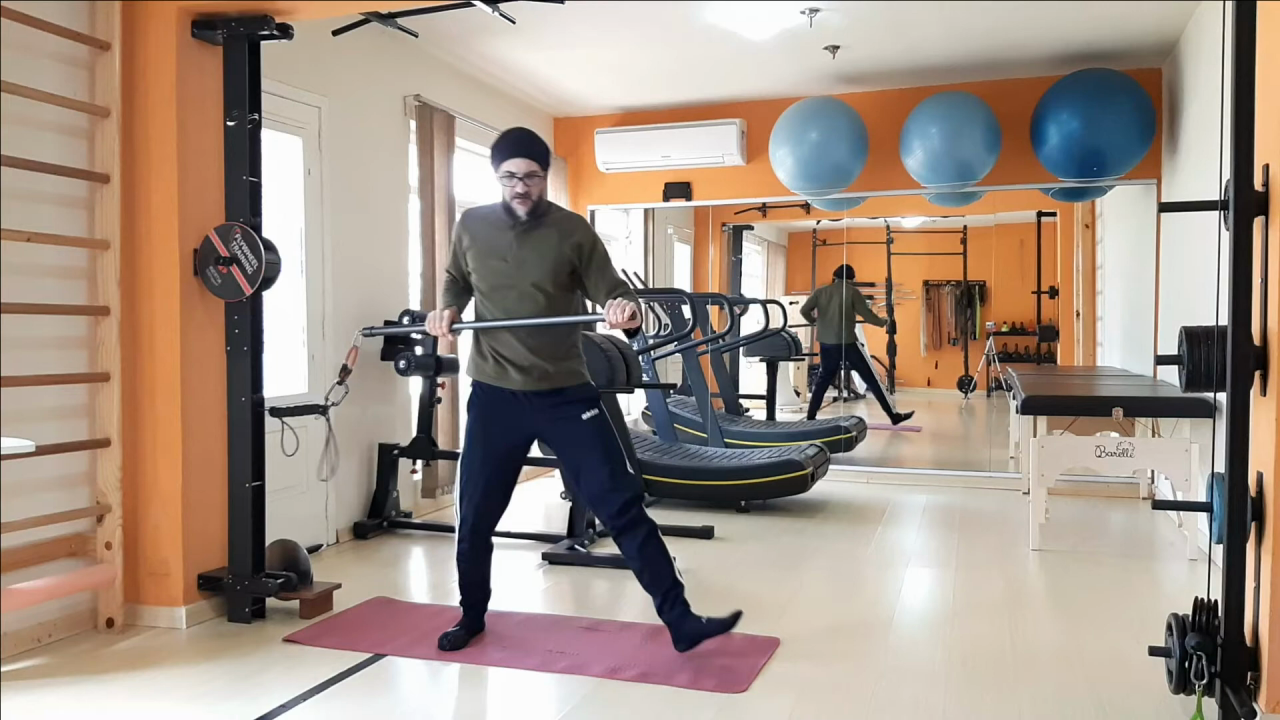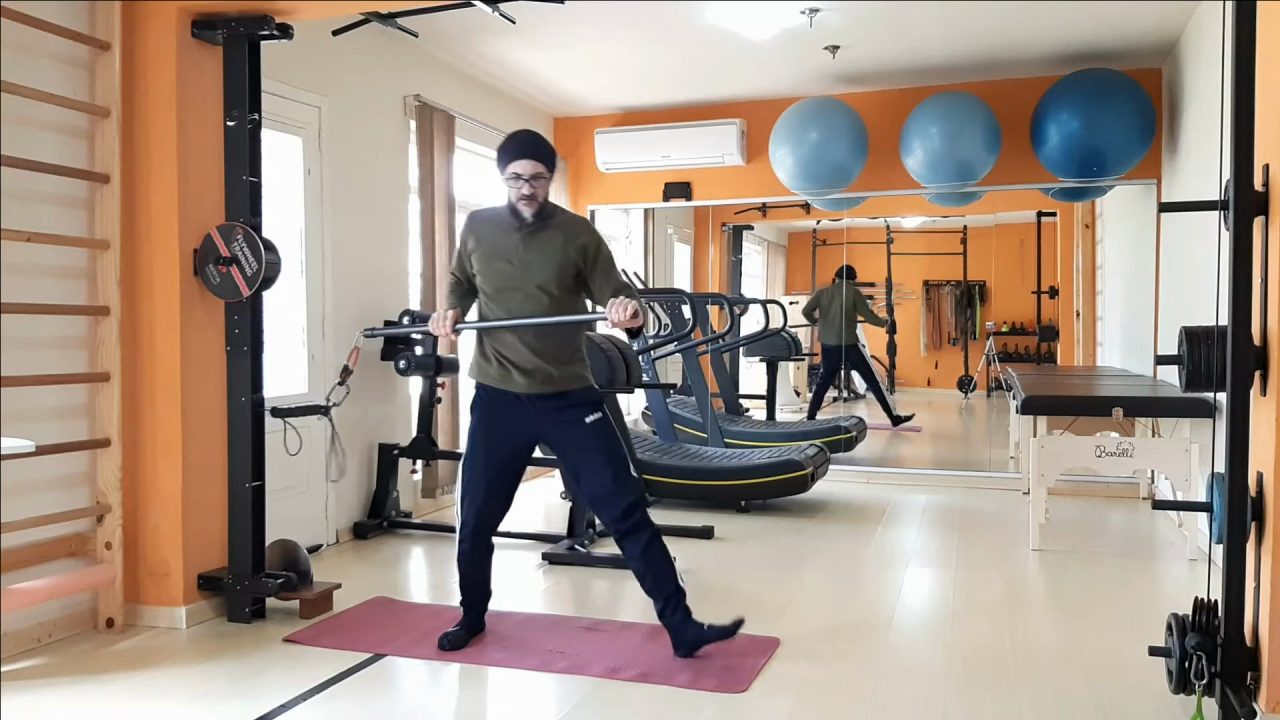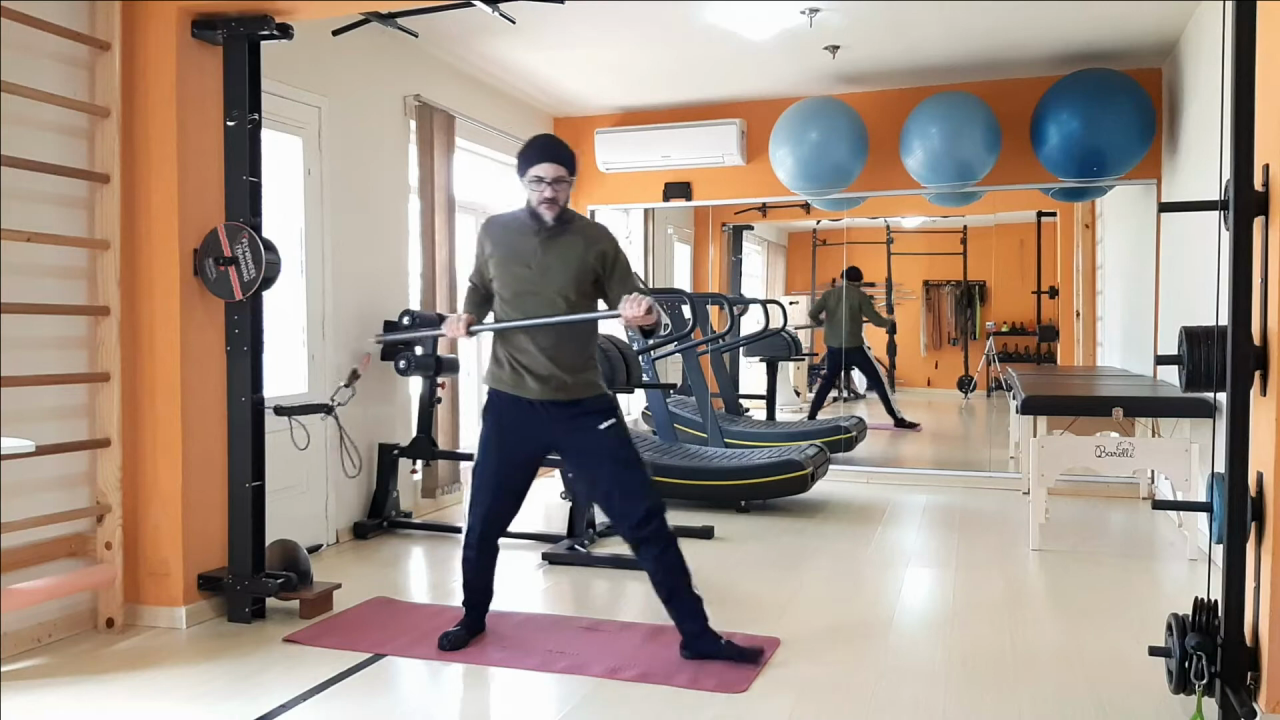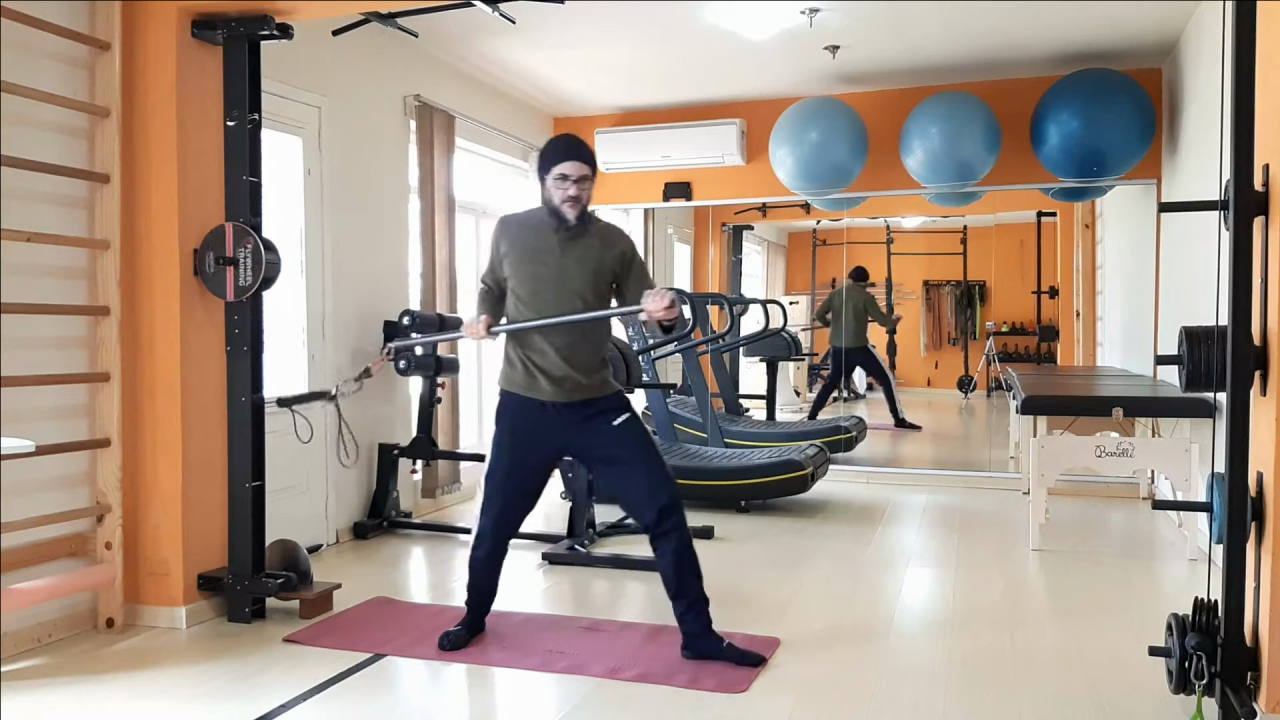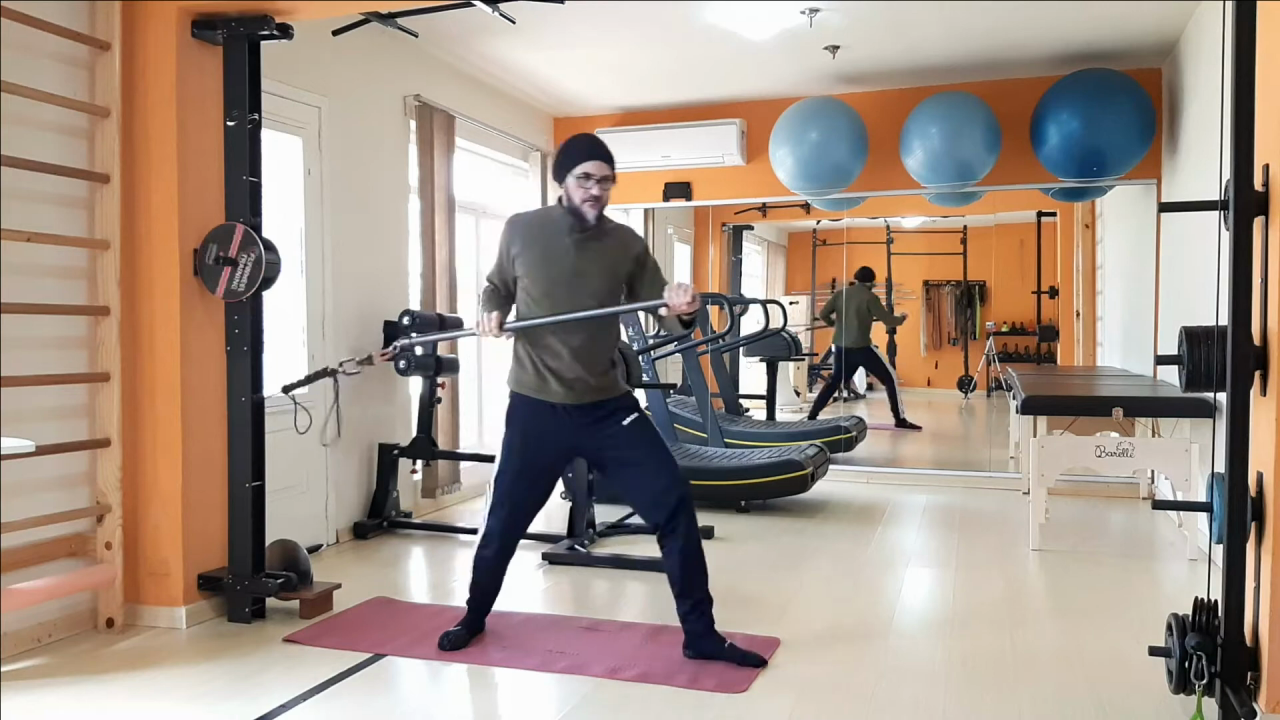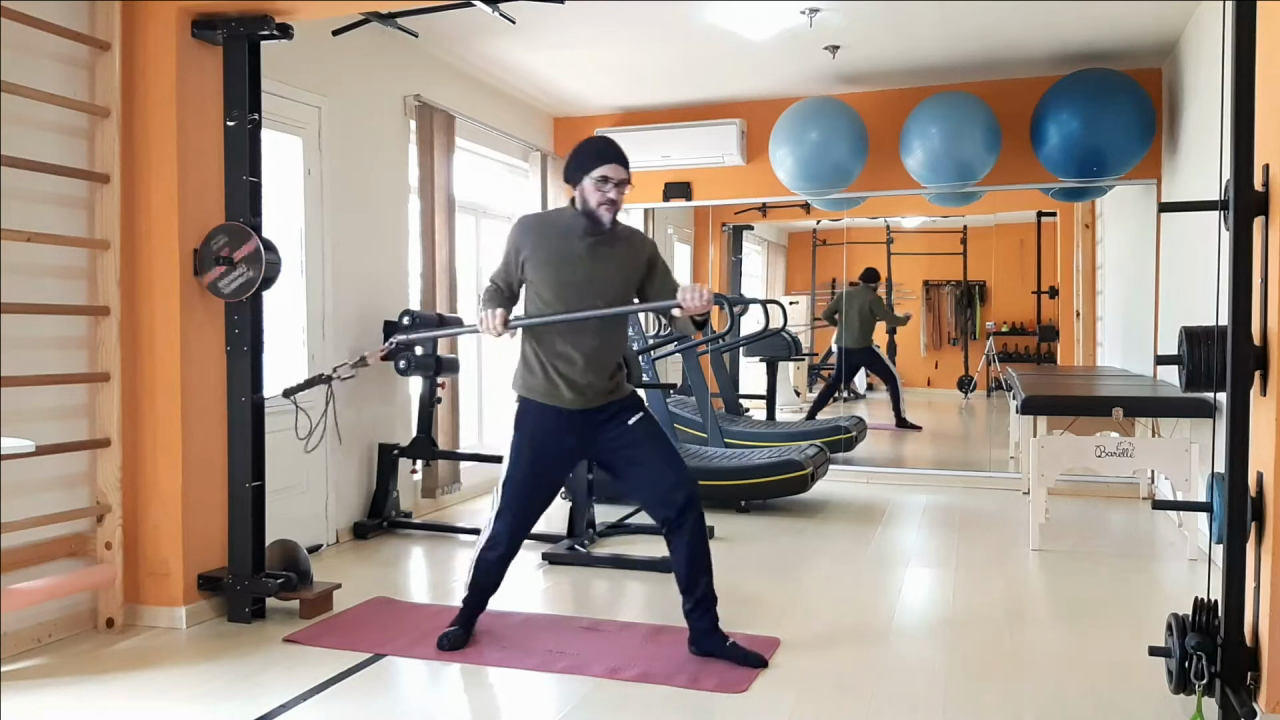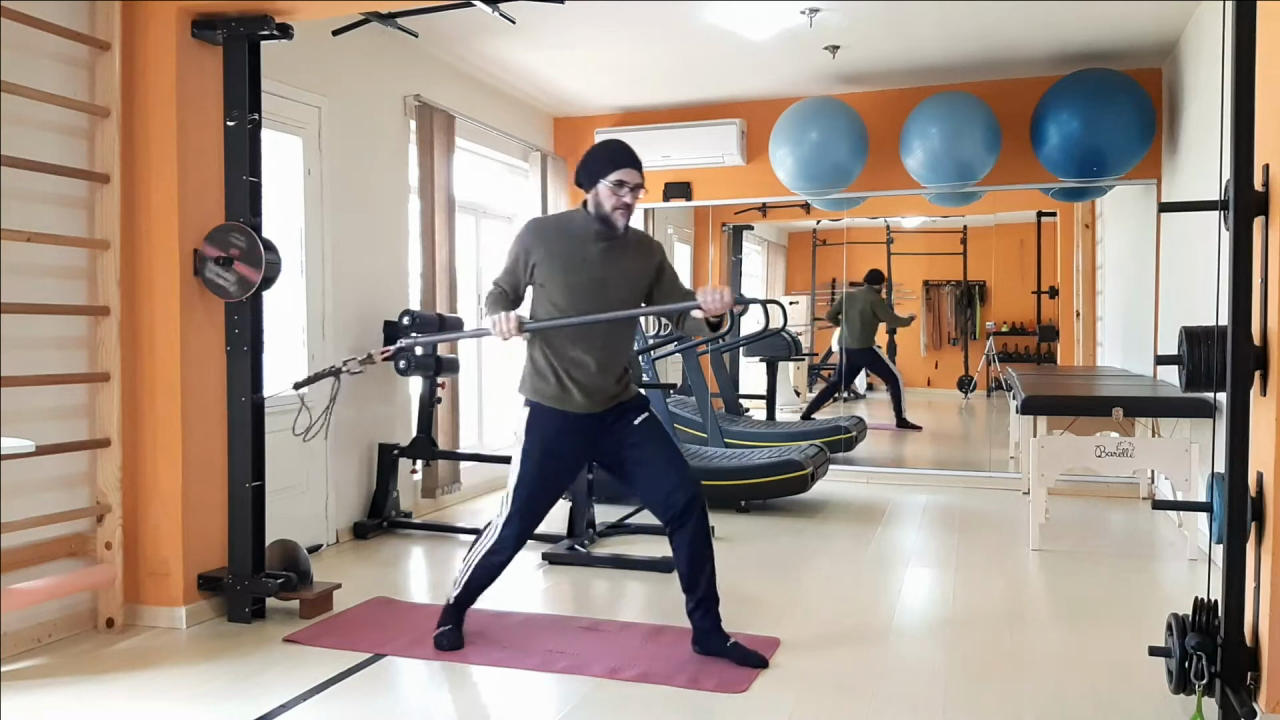
dt=0.1s
person 1, frame 1
left shoulder: (573, 231)
right shoulder: (471, 225)
left elbow: (612, 291)
right elbow: (456, 279)
left wrist: (626, 312)
right wrist: (447, 309)
left hip: (565, 392)
right hip: (494, 393)
left knee: (621, 504)
right knee: (475, 514)
left ankle: (681, 622)
right ankle: (472, 615)
person 1, frame 2
left shoulder: (578, 234)
right shoulder: (477, 227)
left elbow: (616, 294)
right elbow: (462, 282)
left wrist: (629, 312)
right wrist: (451, 311)
left hip: (568, 395)
right hip: (498, 396)
left knee: (624, 507)
right knee: (476, 516)
left ankle: (682, 627)
right ankle: (472, 616)
person 1, frame 3
left shoulder: (596, 241)
right shoulder: (494, 232)
left elbow: (634, 304)
left wrist: (642, 315)
right wrist: (467, 316)
left hip: (581, 403)
right hip: (511, 402)
left knee: (640, 513)
right knee: (484, 519)
left ankle: (696, 634)
right ankle: (474, 616)
person 1, frame 4
left shoulder: (612, 242)
right shoulder: (509, 231)
left elbow: (648, 306)
right elbow: (492, 288)
left wrist: (662, 313)
right wrist: (483, 317)
left hip: (595, 403)
right hip: (526, 404)
left knee: (662, 508)
right knee: (496, 520)
left ankle: (698, 635)
right ankle: (475, 616)
person 1, frame 5
left shoulder: (627, 244)
right shoulder: (522, 230)
left elbow: (666, 316)
right elbow: (499, 288)
left wrist: (680, 309)
right wrist: (490, 313)
left hip: (607, 405)
right hip: (538, 405)
left knee: (673, 506)
right knee: (505, 521)
left ankle: (701, 635)
right ankle: (475, 615)
person 1, frame 6
left shoulder: (637, 248)
right shoulder: (531, 232)
left elbow: (675, 316)
right elbow: (500, 287)
left wrist: (692, 310)
right wrist: (493, 311)
left hip: (612, 405)
right hip: (545, 408)
left knee: (681, 504)
right knee: (510, 522)
left ankle: (705, 633)
right ankle: (469, 613)
person 1, frame 7
left shoulder: (647, 251)
right shoulder: (542, 235)
left elbow: (681, 317)
right elbow: (500, 294)
left wrist: (707, 311)
right wrist: (501, 318)
left hip: (619, 406)
right hip: (553, 410)
left knee: (686, 503)
right knee: (515, 523)
left ankle: (708, 631)
right ankle: (455, 607)
